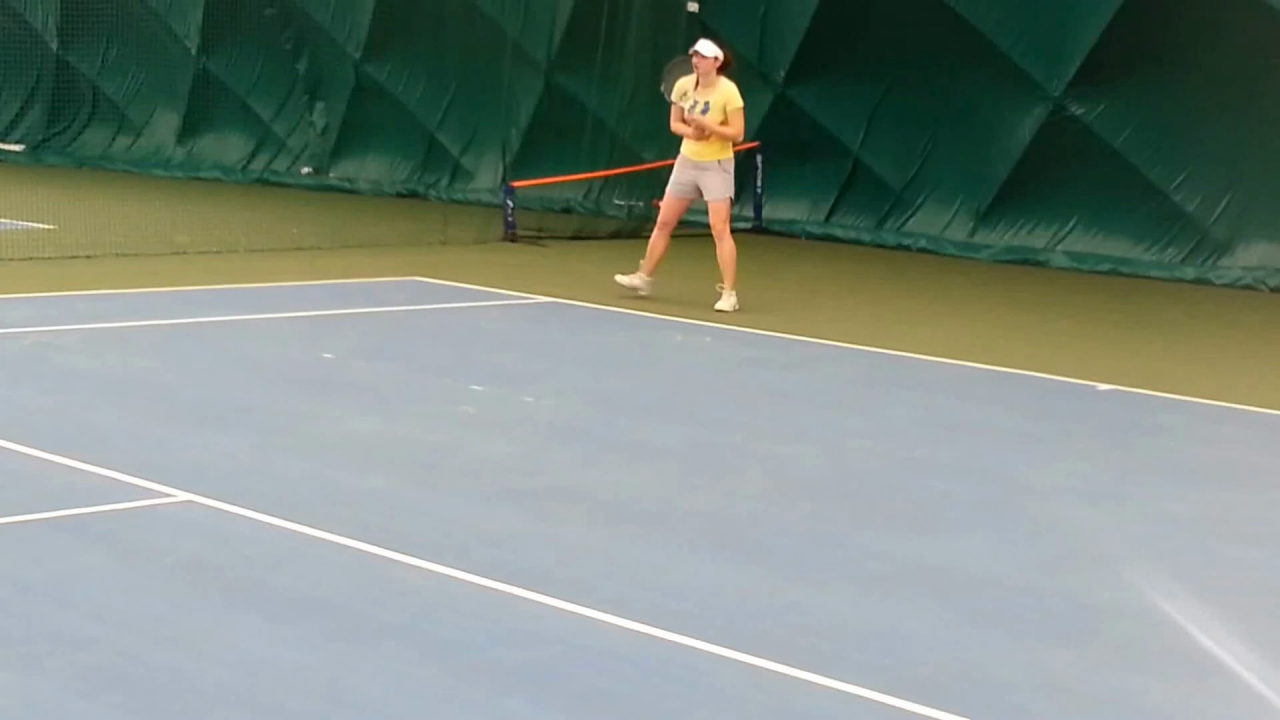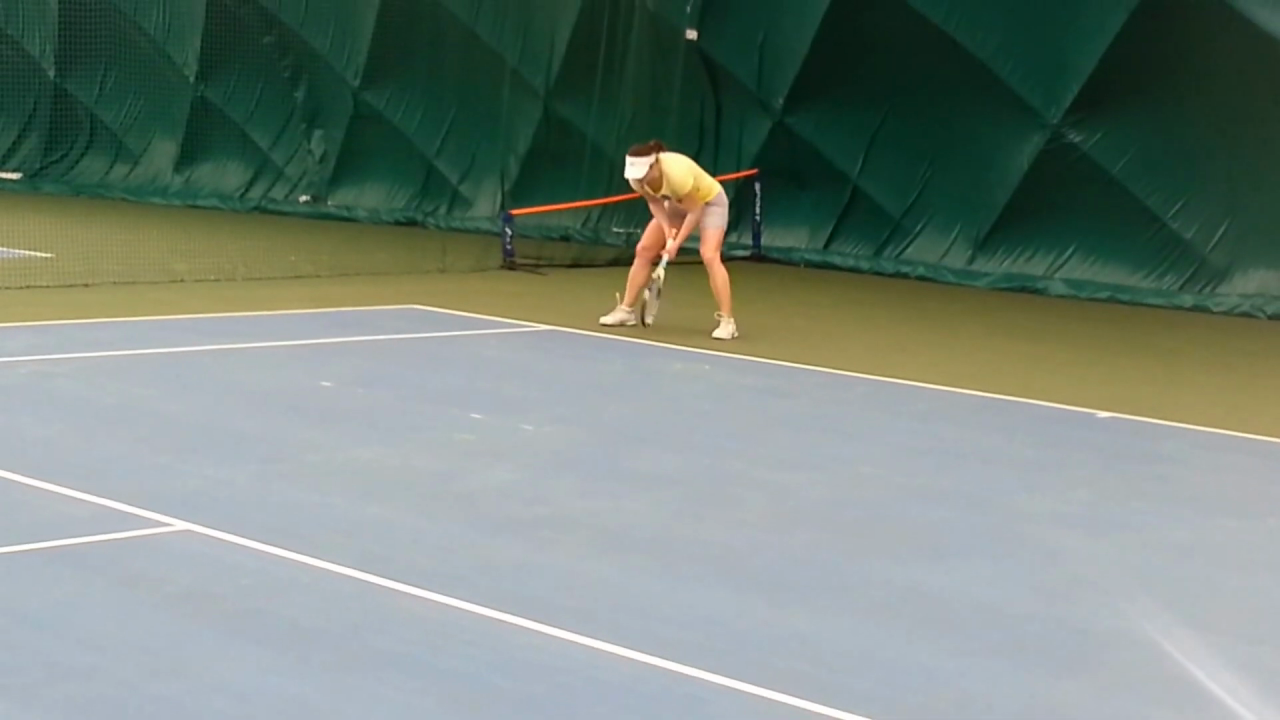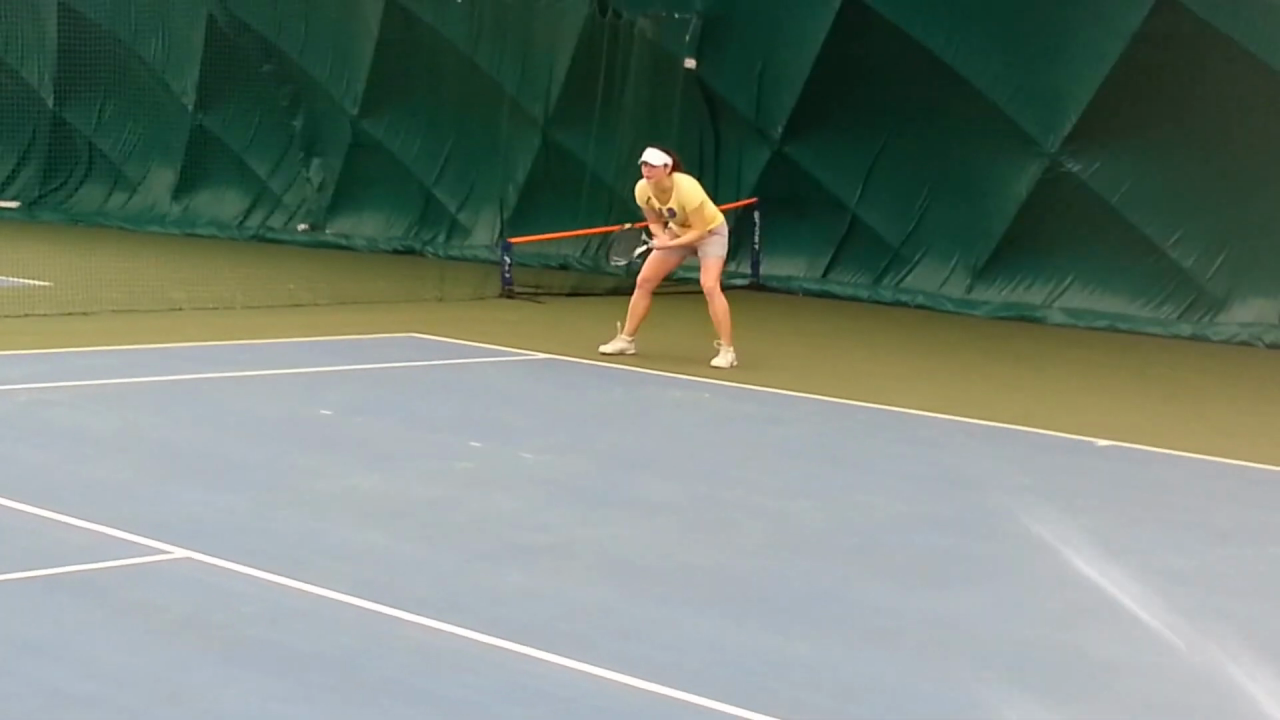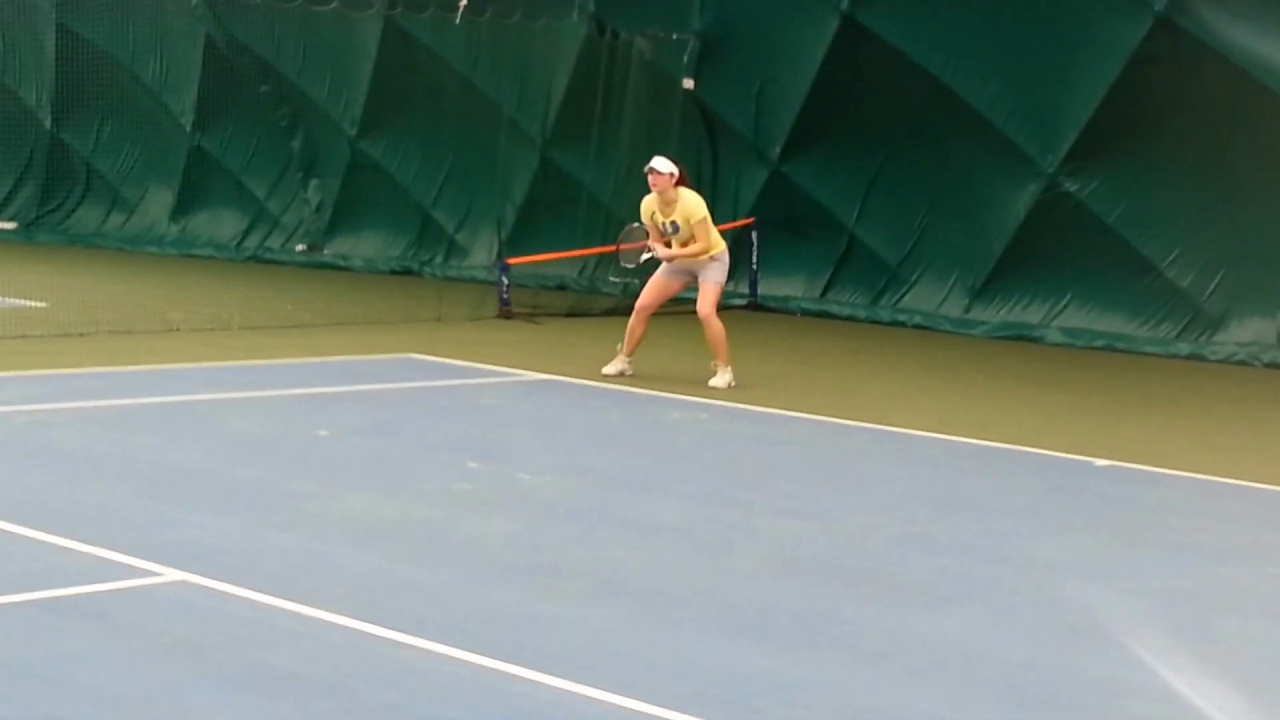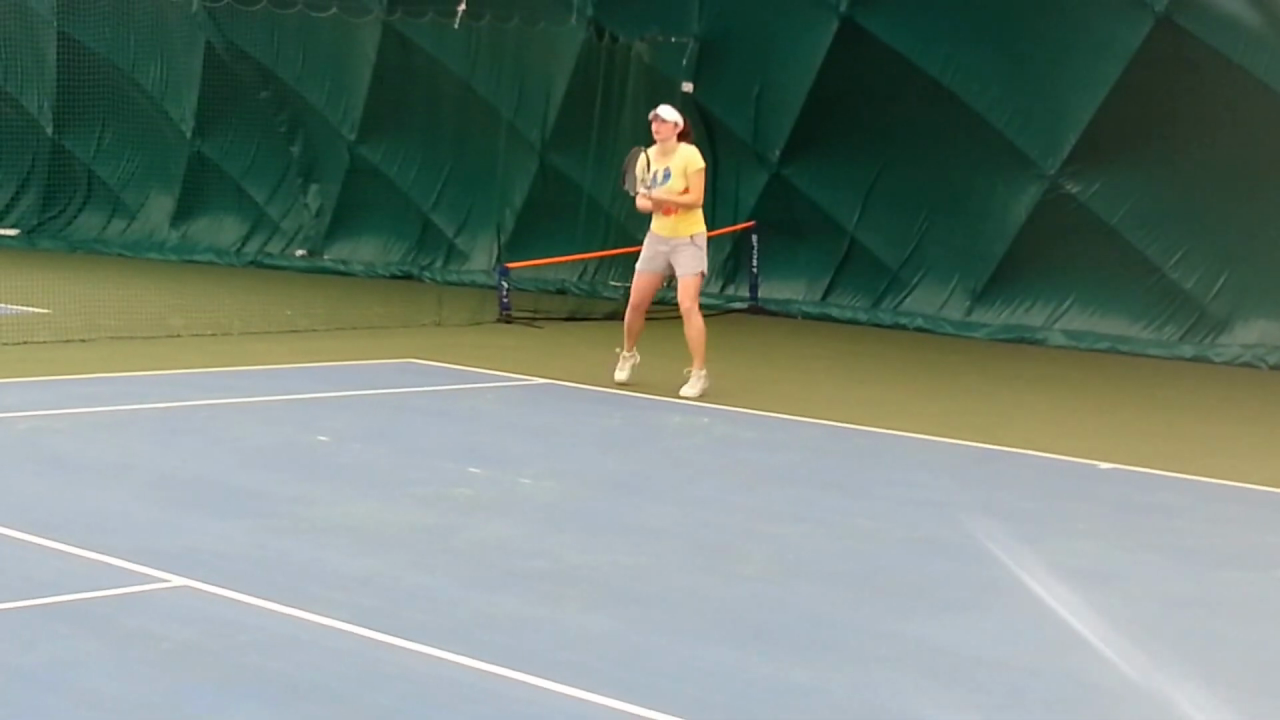
dt=1s
person 1, frame 1
left shoulder: (728, 91)
right shoulder: (683, 85)
left elbow: (738, 134)
left wrist: (707, 124)
right wrist: (691, 131)
left hip: (716, 166)
right hip: (687, 162)
left knee: (720, 228)
right knee: (664, 222)
left ankle: (729, 293)
right ankle: (644, 278)
person 1, frame 2
left shoulder: (676, 173)
right shoulder: (637, 176)
left elbow: (695, 211)
right elbow: (655, 203)
left wrist: (677, 242)
right wrist: (667, 228)
left hip: (710, 202)
right hip: (678, 203)
left knee: (710, 256)
right knee: (644, 250)
left ankle: (727, 321)
right ankle: (626, 310)
person 1, frame 3
left shoulder: (687, 188)
right shoulder: (642, 189)
left elbow: (699, 231)
right elbow: (655, 223)
left wrist: (669, 244)
right wrist: (662, 238)
left hip: (710, 231)
right hip: (677, 231)
left knee: (710, 286)
right knee: (644, 281)
left ankle: (727, 350)
right ankle: (626, 339)
person 1, frame 4
left shoulder: (691, 202)
right shoulder: (648, 204)
left elbow: (704, 246)
right elbow: (655, 241)
left wrist: (672, 253)
right wrist: (661, 251)
left hip: (711, 258)
right hip: (679, 259)
left knee: (705, 311)
right knee: (642, 306)
left ankle: (724, 370)
right ankle: (624, 360)
person 1, frame 5
left shoulder: (690, 154)
right shoulder: (647, 157)
left elbow: (696, 199)
right elbow: (641, 202)
left wrist: (662, 197)
right wrist: (651, 203)
left hip: (689, 239)
right hip: (657, 238)
left knee: (688, 306)
right knee: (636, 304)
left ankle: (698, 373)
right ankle: (628, 354)
